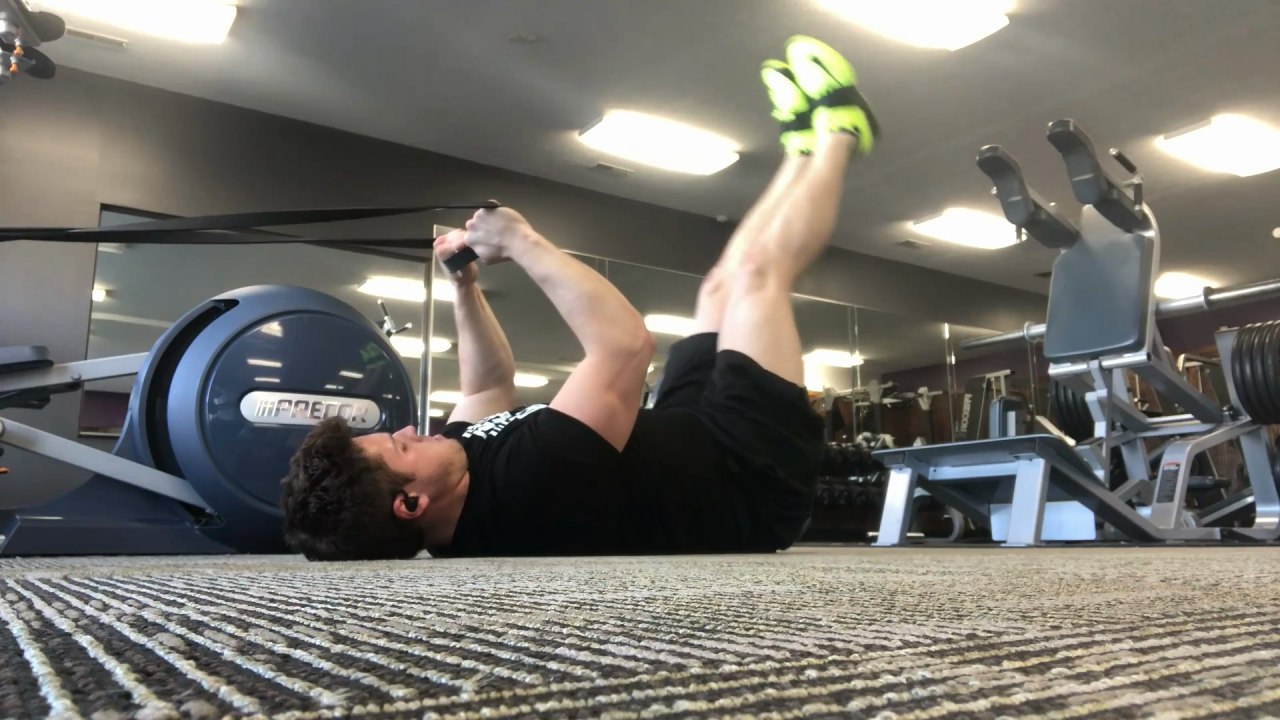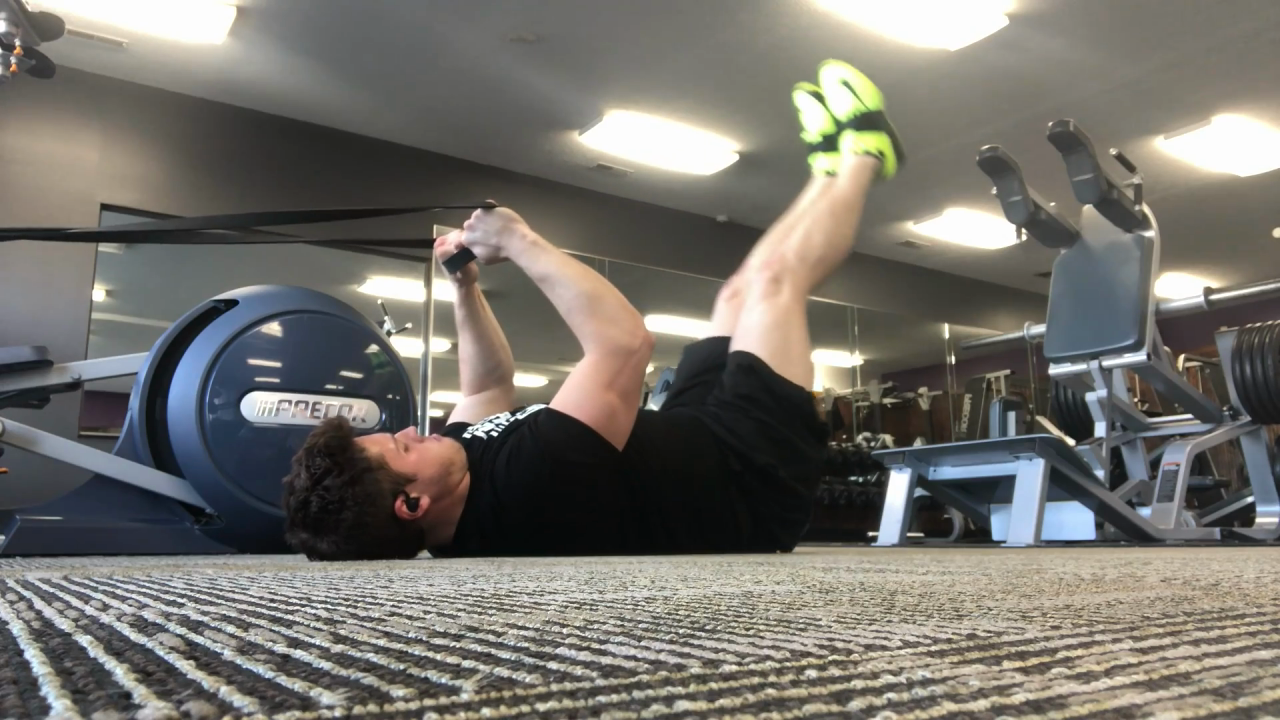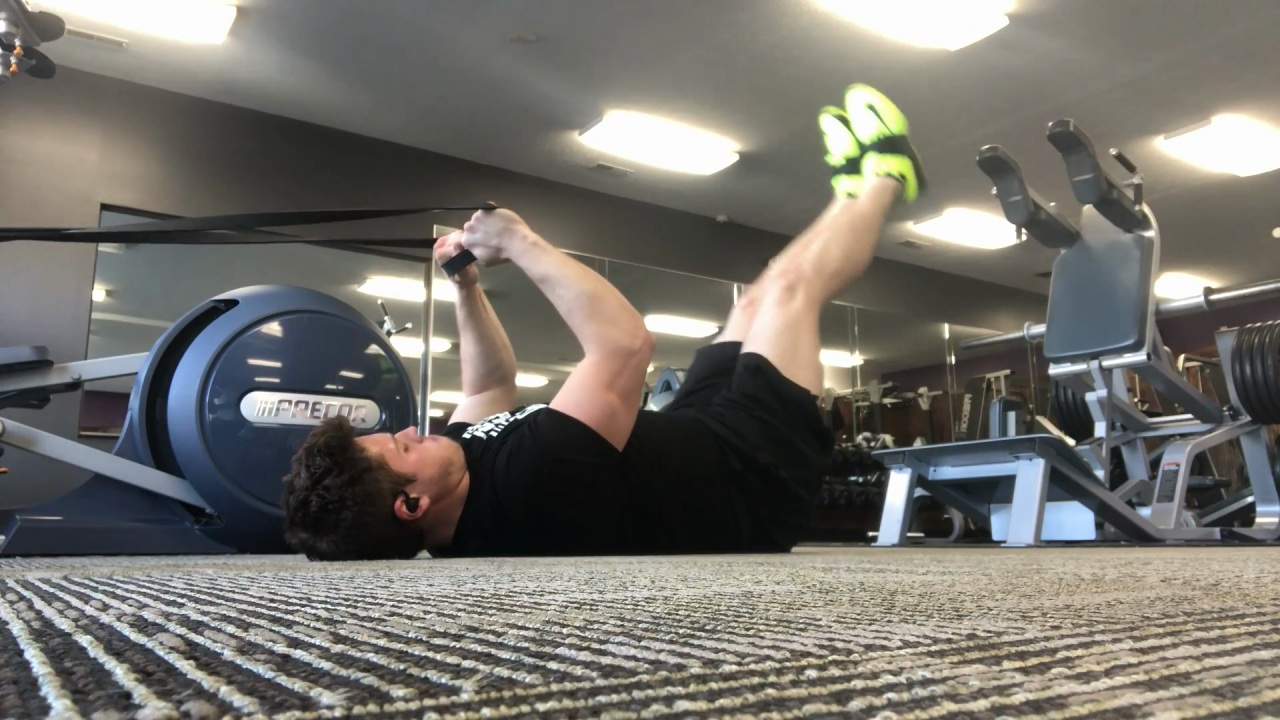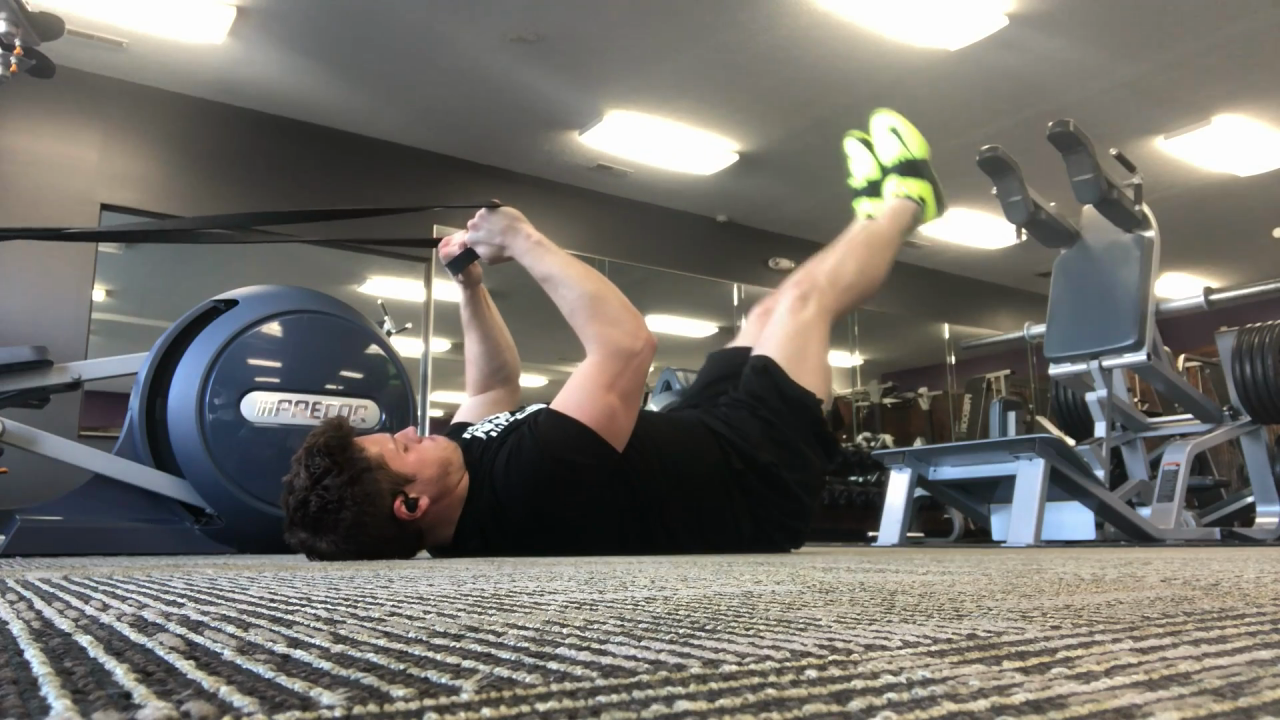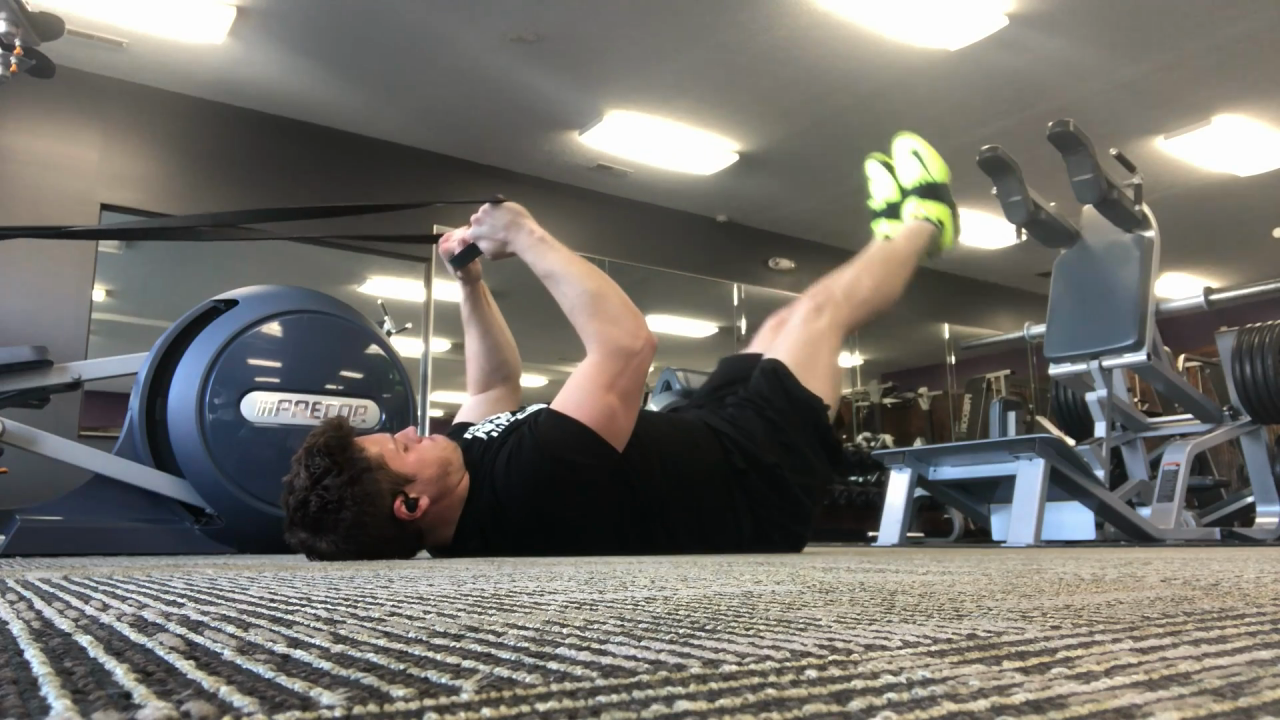
dt=0.1s
person 1, frame 1
left shoulder: (468, 462)
right shoulder: (530, 483)
left elbow: (490, 386)
right elbow: (624, 345)
left wrist: (464, 285)
right wrist: (522, 244)
left hip: (691, 450)
right hip: (748, 470)
left knee: (723, 288)
right knee: (757, 271)
left ankle: (807, 145)
right ankle: (835, 131)
person 1, frame 2
left shoulder: (460, 463)
right shoulder: (531, 479)
left elbow: (490, 386)
right elbow: (625, 343)
left wrist: (465, 284)
right wrist: (519, 242)
left hip: (691, 447)
right hip: (747, 473)
left knee: (739, 293)
right knee: (773, 278)
left ankle: (834, 167)
right ankle: (860, 156)
person 1, frame 3
left shoulder: (462, 463)
right shoulder: (530, 482)
left elbow: (492, 387)
right elbow: (625, 345)
left wrist: (466, 285)
right wrist: (520, 244)
left hip: (696, 453)
right hip: (750, 474)
left knee: (755, 303)
right knee: (789, 287)
left ankle: (854, 187)
right ankle: (880, 176)
person 1, frame 4
left shoulder: (465, 460)
right shoulder: (529, 481)
left elbow: (493, 386)
right elbow: (626, 346)
left wrist: (469, 282)
right wrist: (523, 241)
left hip: (700, 448)
right hip: (750, 477)
left knee: (768, 313)
right knee: (804, 298)
left ankle: (880, 213)
right ankle: (902, 202)
person 1, frame 5
left shoulder: (465, 461)
right shoulder: (528, 483)
left elbow: (494, 385)
right elbow: (626, 345)
left wrist: (470, 280)
right wrist: (527, 239)
left hip: (702, 454)
right hip: (752, 478)
left knee: (780, 325)
right knee: (818, 310)
left ankle: (898, 230)
right ankle: (920, 222)
